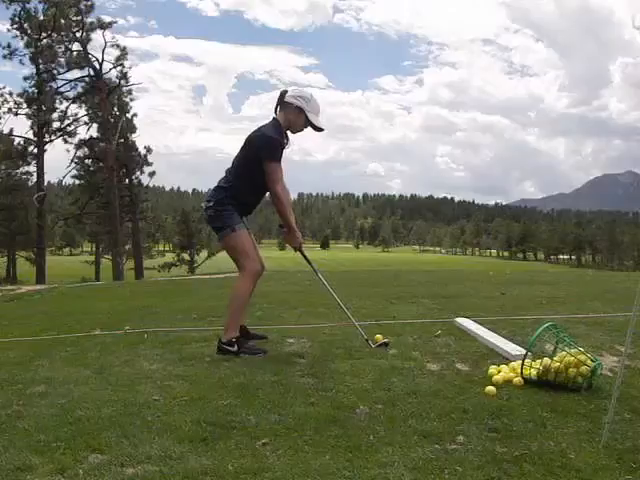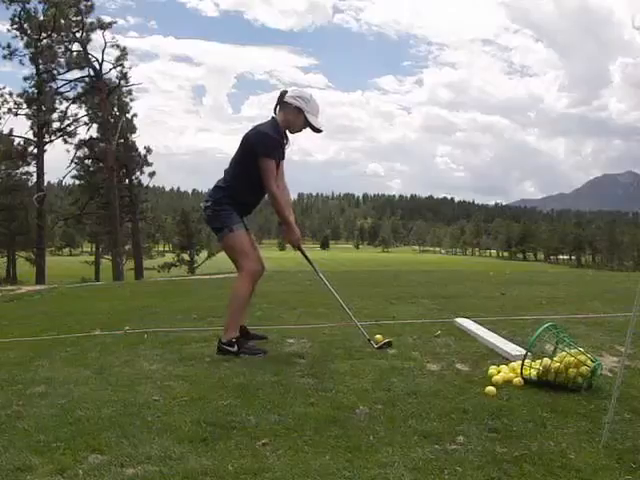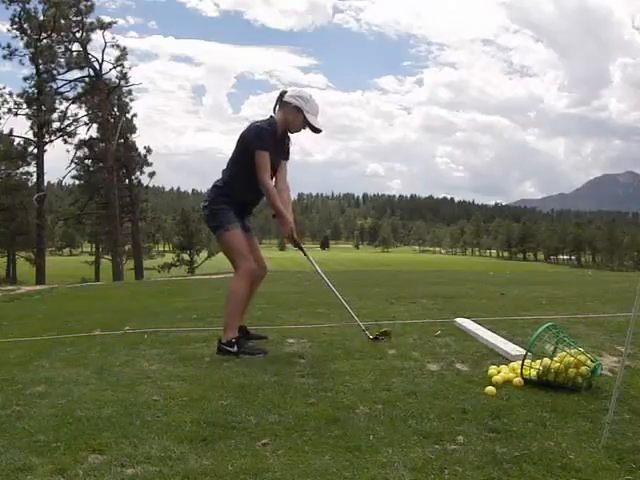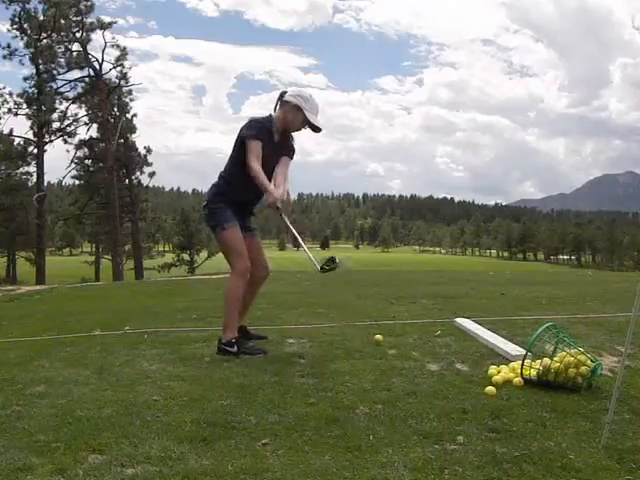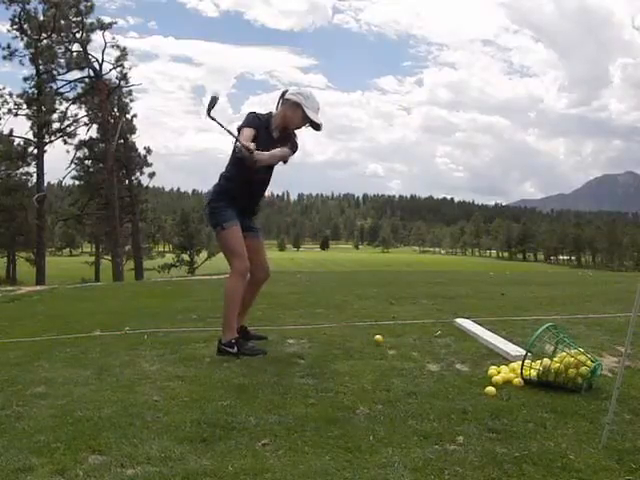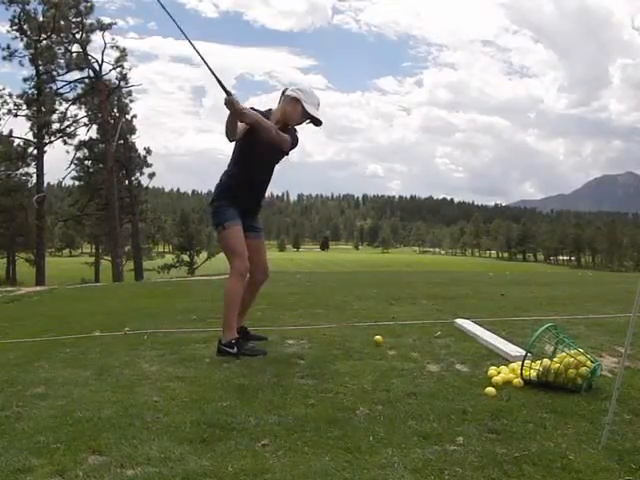
dt=0.3s
person 1, frame 1
left shoulder: (275, 137)
right shoulder: (269, 138)
left elbow: (281, 187)
right elbow: (275, 190)
left wrist: (293, 225)
right wrist: (291, 229)
left hip: (231, 209)
right hip: (223, 207)
left knee: (256, 268)
right knee: (250, 268)
left ankle: (237, 327)
right ankle: (228, 340)
person 1, frame 2
left shoulder: (278, 140)
right shoulder: (265, 134)
left elbow: (281, 185)
right elbow: (271, 187)
left wrist: (292, 223)
right wrist: (288, 225)
left hip: (233, 209)
right hip: (222, 206)
left knee: (256, 269)
right knee: (249, 268)
left ankle: (237, 328)
right ankle: (228, 340)
person 1, frame 3
left shoulder: (282, 142)
right shoulder: (260, 130)
left elbow: (282, 184)
right elbow: (264, 180)
left wrist: (289, 219)
right wrist: (283, 217)
left hip: (237, 210)
right hip: (221, 205)
left knee: (258, 270)
right knee: (245, 268)
left ankle: (237, 327)
right ankle: (228, 340)
person 1, frame 4
left shoulder: (287, 145)
right shoulder: (256, 126)
left elbow: (281, 174)
right elbow: (253, 164)
left wrist: (279, 195)
right wrist: (268, 188)
left hip: (242, 210)
right hip: (221, 203)
left knee: (260, 271)
right knee: (242, 267)
left ankle: (237, 327)
right ankle: (228, 340)
person 1, frame 5
left shoulder: (290, 142)
right shoulder: (255, 120)
left elbow: (275, 156)
right elbow: (242, 143)
left wrist: (260, 157)
right wrist: (246, 149)
left hip: (247, 210)
right hip: (224, 202)
left knee: (261, 271)
right knee: (241, 267)
left ankle: (237, 327)
right ankle: (228, 340)
person 1, frame 6
left shoulder: (290, 138)
right shoulder: (251, 117)
left elbow: (272, 135)
right elbow: (232, 135)
left wrist: (250, 115)
right wrist: (234, 112)
left hip: (250, 209)
right hip: (226, 201)
left knee: (260, 272)
right knee: (240, 267)
left ankle: (238, 327)
right ankle: (227, 340)
